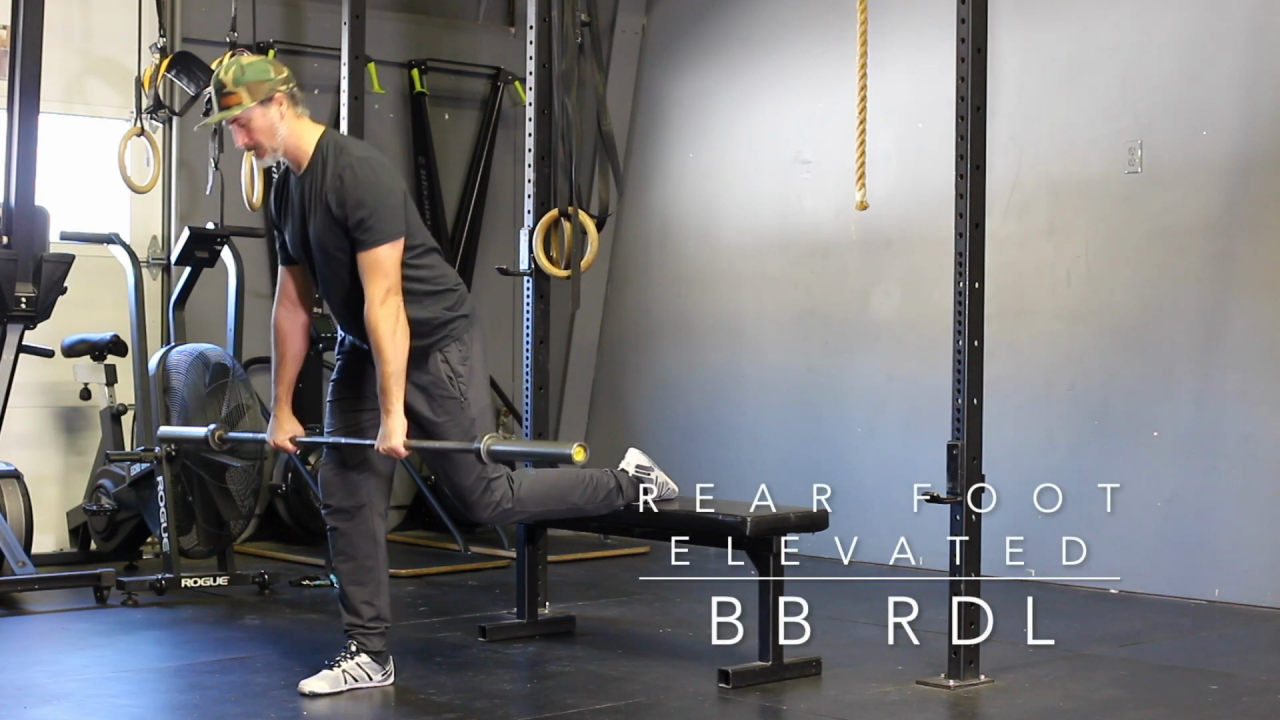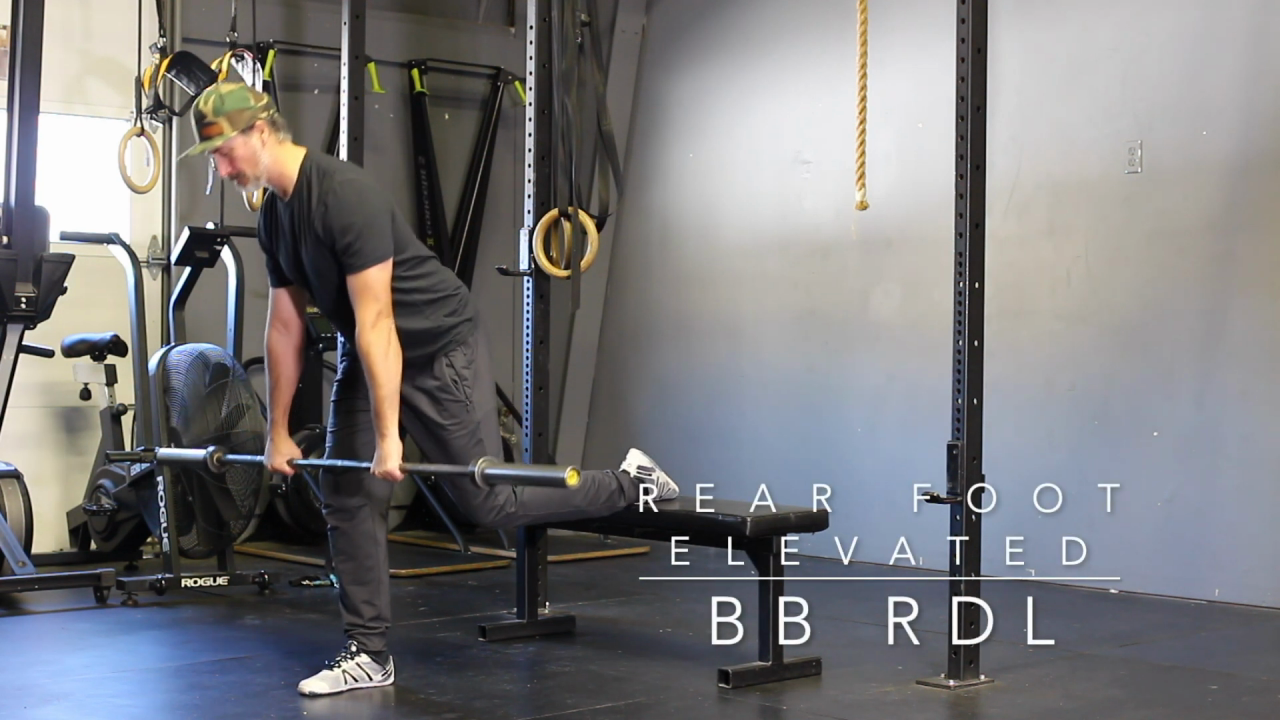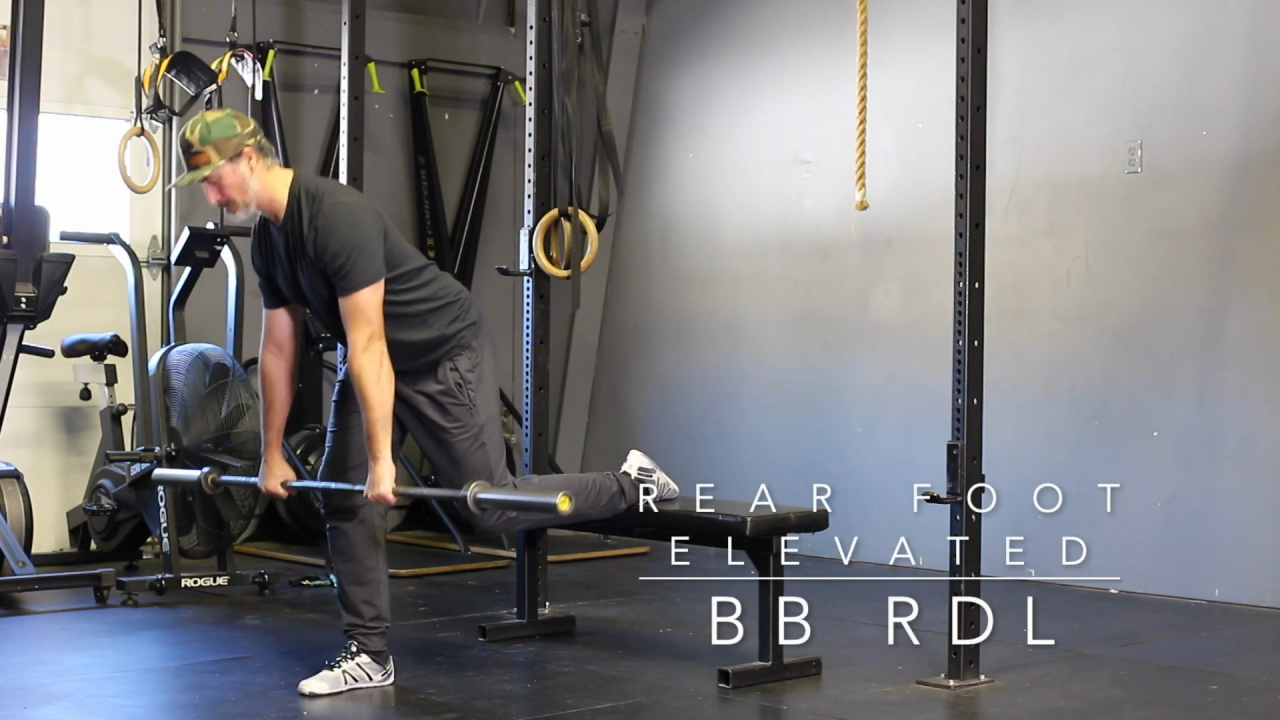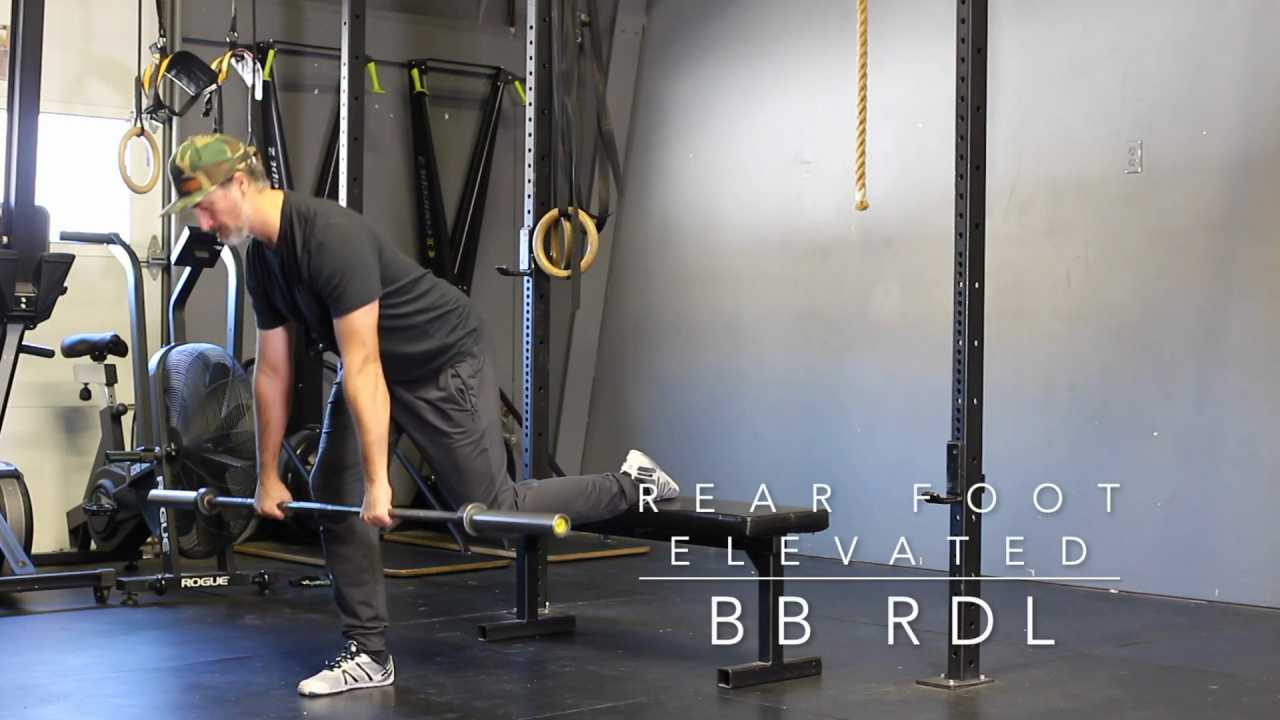
dt=0.2s
person 1, frame 1
left shoulder: (359, 172)
right shoulder: (285, 192)
left elbow: (385, 300)
right elbow: (292, 306)
left wrist: (394, 413)
right wrist: (282, 409)
left hip: (437, 346)
right hip: (362, 347)
left knee: (485, 495)
right knee: (346, 497)
left ankle: (629, 482)
right ankle: (368, 653)
person 1, frame 2
left shoulder: (346, 194)
right shoulder: (274, 217)
left elbow: (376, 321)
right elbow: (285, 327)
left wrist: (388, 437)
right wrist: (278, 432)
left hip: (441, 350)
right hip: (367, 353)
left knee: (488, 500)
right knee: (346, 496)
left ankle: (631, 482)
right ankle: (368, 653)
person 1, frame 3
left shoulder: (338, 216)
right shoulder: (267, 239)
left elbow: (367, 344)
right elbow: (278, 349)
left wrist: (382, 460)
right wrist: (272, 455)
left hip: (445, 355)
right hip: (376, 360)
left knee: (489, 505)
right knee: (343, 498)
left ankle: (633, 484)
right ankle: (367, 654)
person 1, frame 4
left shoulder: (332, 237)
right shoulder: (260, 260)
left elbow: (362, 366)
right elbow: (272, 370)
left wrist: (378, 481)
right wrist: (267, 476)
left hip: (447, 362)
right hip: (381, 365)
left knee: (490, 508)
right knee: (334, 496)
left ankle: (633, 483)
right ankle: (367, 654)
